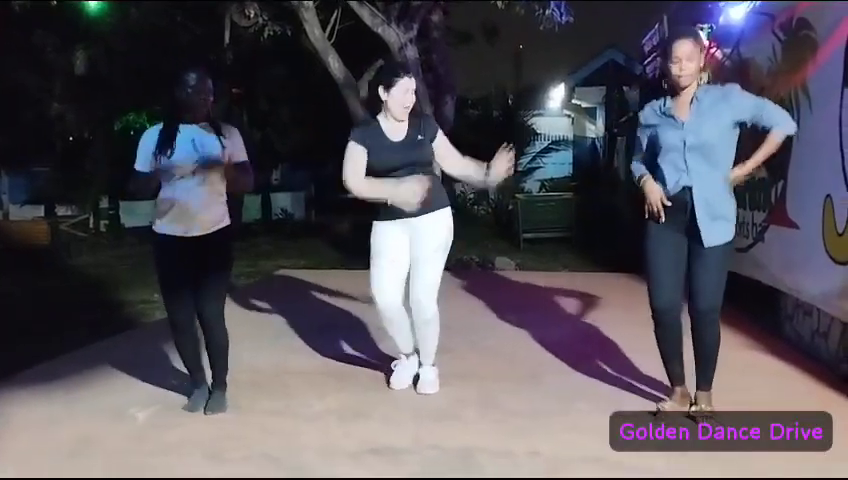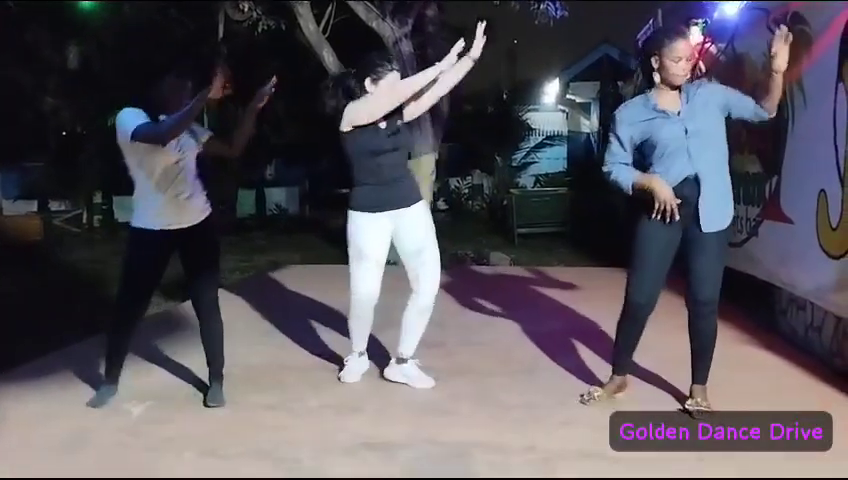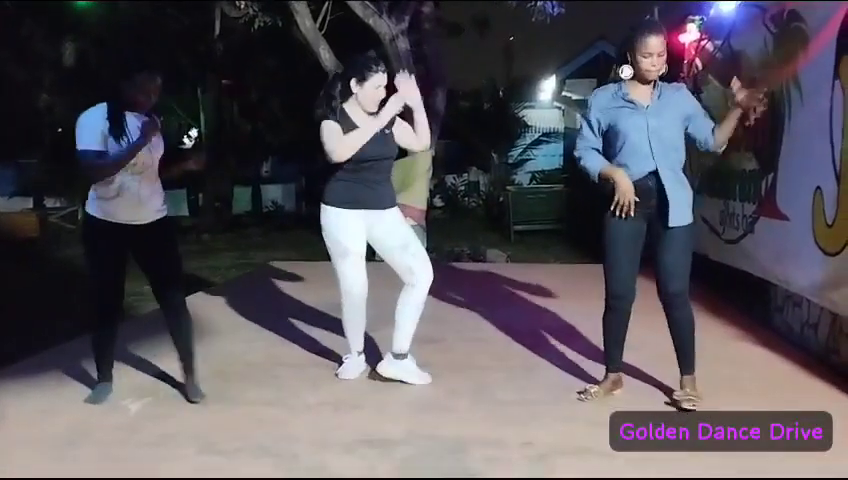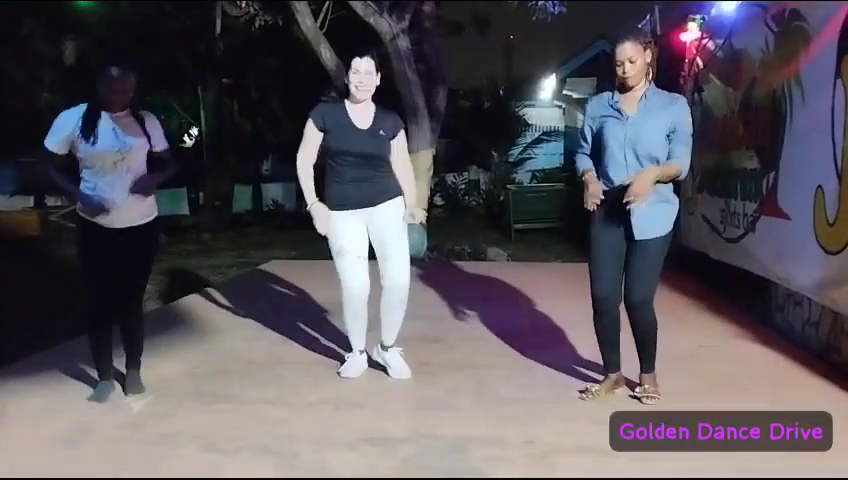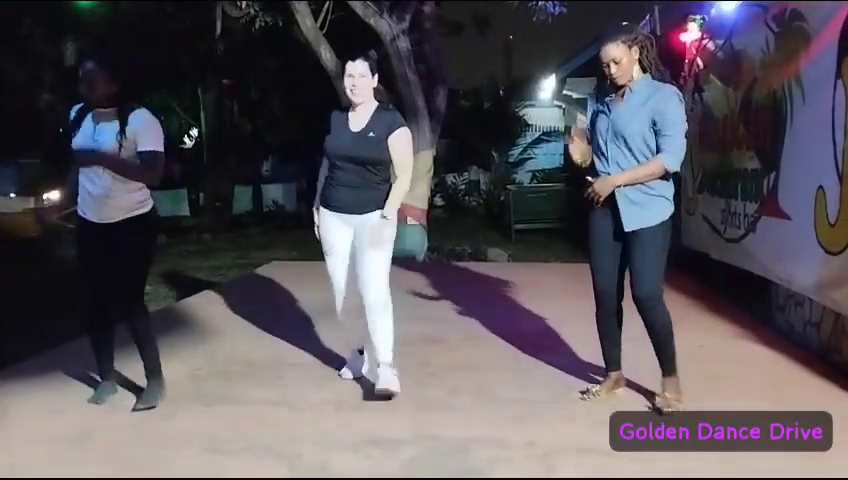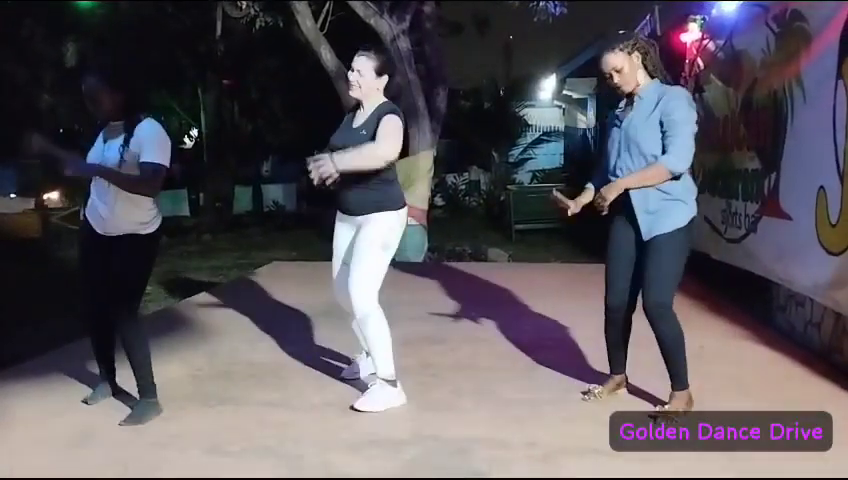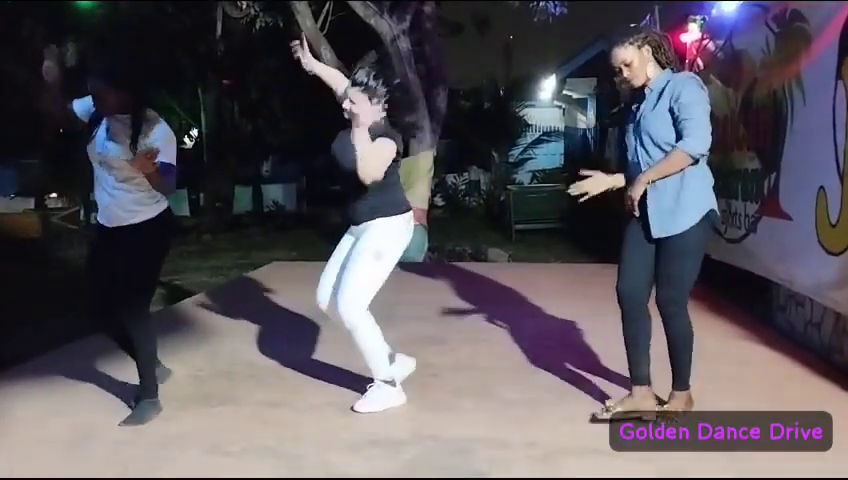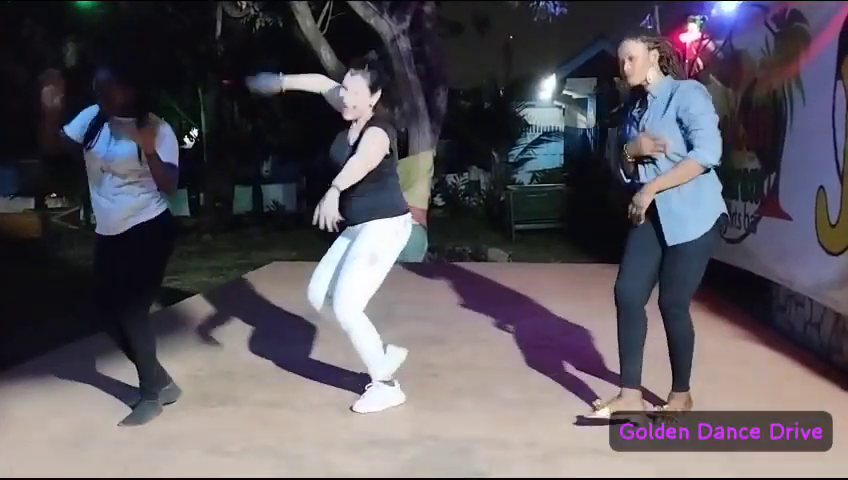
dt=0.3s
person 1, frame 1
left shoulder: (728, 98)
right shoulder: (651, 114)
left elbow: (783, 123)
right elbow: (640, 161)
left wrist: (743, 170)
right wrist: (646, 182)
left hip: (712, 218)
right hip: (666, 217)
left knee: (705, 309)
right knee: (664, 307)
left ankle: (703, 394)
right ankle: (678, 390)
person 1, frame 2
left shoulder: (708, 94)
right shoulder: (631, 113)
left elbow: (762, 111)
right elbow: (614, 167)
left wrist: (778, 71)
right wrist: (651, 183)
left hip: (708, 211)
right hip: (662, 210)
left knee: (703, 302)
right knee: (639, 299)
left ankle: (699, 389)
right ankle: (618, 377)
person 1, frame 3
left shoulder: (680, 97)
right shoulder: (603, 99)
left elbow: (712, 140)
right elbow: (585, 152)
left wrist: (737, 109)
right wrist: (615, 174)
left hip: (672, 204)
right hip: (627, 202)
left knee: (675, 292)
right knee: (618, 293)
left ankle: (687, 380)
right ankle: (612, 374)
person 1, frame 4
left shoulder: (673, 106)
right shoulder: (598, 106)
left elbow: (680, 162)
right elbow: (585, 153)
left wrist: (651, 175)
right wrist: (589, 179)
left hip: (652, 215)
right hip: (607, 212)
left knee: (638, 299)
right knee: (604, 296)
left ankle: (648, 374)
right ankle: (613, 374)
person 1, frame 5
left shoulder: (664, 96)
right shoulder: (601, 105)
left elbow: (670, 158)
left wrist: (616, 180)
right wrist: (581, 155)
left hip: (648, 210)
right hip: (604, 207)
left knee: (647, 294)
right knee: (606, 294)
left ankle: (670, 378)
right ankle: (614, 373)
person 1, frame 6
left shoulder: (673, 99)
right shoulder: (618, 114)
left elbow: (676, 161)
right elbow: (608, 171)
left wrist: (620, 185)
right wrist: (580, 201)
left hip: (668, 216)
right hip: (626, 216)
left knee: (656, 304)
right knee: (617, 302)
left ankle: (682, 393)
right ankle: (618, 376)
person 1, frame 7
left shoulder: (683, 86)
right shoulder: (639, 106)
left elbow: (695, 145)
left wrist: (643, 179)
right wrist: (609, 180)
left hip: (684, 211)
right hip: (645, 212)
left knee: (671, 302)
right knee: (629, 294)
left ankle: (682, 392)
right ankle: (641, 391)
person 1, frame 8
left shoulder: (687, 93)
right shoulder: (634, 113)
left elbow: (706, 155)
right elbow: (627, 174)
left wrist: (653, 188)
right wrist: (634, 151)
left hip: (692, 215)
right hip: (650, 215)
left knee: (674, 305)
right knee: (627, 296)
left ankle: (681, 394)
right ankle: (630, 393)
person 2, frame 1
left shoulder: (227, 134)
right shoulder: (154, 136)
left elbow: (246, 182)
right elbow: (140, 184)
left wrist: (222, 168)
right wrist: (158, 180)
left hip: (214, 237)
right hip: (170, 238)
left knee: (211, 315)
right knee: (180, 317)
left ankle: (219, 387)
right ankle: (198, 384)
person 2, frame 2
left shoulder: (189, 125)
right shoulder: (130, 118)
left elbow: (231, 149)
right elbow: (160, 136)
left wrist: (254, 107)
right wrist: (204, 98)
left hip: (198, 225)
right hip: (150, 229)
left knee: (207, 306)
right knee: (129, 306)
left ankle: (216, 381)
right ankle: (109, 381)
person 2, frame 3
left shoulder: (149, 124)
right shoulder: (94, 118)
right elbow: (97, 170)
left wrist: (183, 165)
right wrist: (141, 142)
left hip: (154, 222)
right hip: (106, 225)
left knee: (173, 299)
right knee: (108, 305)
left ankle: (189, 375)
right ankle: (104, 379)
person 2, frame 4
left shoulder: (146, 122)
right shoulder: (72, 120)
left elbow: (167, 164)
right elbow: (51, 167)
left wrist: (152, 179)
right wrist: (81, 198)
left hip: (140, 226)
right hip: (94, 227)
left knee: (129, 301)
right knee: (97, 302)
left ankle: (133, 369)
right ankle: (104, 377)
person 2, frame 5
left shoulder: (140, 120)
right shoulder: (79, 114)
left elbow: (153, 172)
left wrist: (103, 159)
right wrist: (63, 202)
left hip: (131, 222)
right hip: (90, 222)
left knee: (129, 301)
right knee: (96, 301)
left ankle: (155, 380)
right ankle: (107, 378)
person 2, frame 6
left shoulder: (149, 132)
right shoulder: (107, 130)
left elbow: (150, 185)
left wrist: (99, 171)
right wrist: (48, 149)
left hip: (135, 236)
right hip: (96, 231)
left knee: (122, 313)
right knee: (94, 308)
left ankle: (148, 398)
right ankle: (107, 381)
person 2, frame 7
left shoulder: (155, 129)
right shoulder: (96, 113)
left elbow: (167, 186)
right elbow: (61, 113)
left wrist: (148, 170)
right wrist: (52, 82)
left hip: (146, 228)
right hip: (108, 227)
left knee: (131, 309)
right knee: (101, 305)
left ankle: (149, 396)
right ankle: (152, 367)
person 2, frame 8
left shoulder: (158, 128)
right shoulder: (93, 118)
left elbow: (168, 185)
right elbow: (53, 145)
left wrist: (149, 153)
right wrist: (50, 110)
left hip: (147, 231)
right hip: (108, 233)
left knee: (132, 311)
right knee: (110, 311)
left ankle: (153, 394)
right ankle: (159, 379)
person 3, frame 1
left shoulder: (425, 125)
right shoulder: (363, 134)
left elbow: (452, 163)
right elbow: (353, 182)
left wrist: (487, 173)
right wrist: (394, 190)
left hip: (433, 217)
right hip: (390, 223)
left knee: (422, 298)
right knee: (385, 298)
left ankle: (429, 366)
right ankle: (408, 357)
person 3, frame 2
left shoulder: (397, 113)
right shoulder: (352, 113)
left elbow: (435, 92)
right elbow: (397, 94)
left wrist: (470, 56)
right wrist: (443, 64)
left hip: (411, 210)
right hip: (368, 215)
left knee: (427, 282)
right knee: (364, 294)
left ankle: (402, 361)
right ankle: (358, 356)
person 3, frame 3
left shoulder: (386, 120)
right shoulder: (332, 119)
left elbow: (421, 143)
right elbow: (339, 152)
left wrist: (415, 101)
right wrist: (383, 114)
left hip: (385, 213)
right hip: (342, 214)
left knee: (421, 274)
right knee: (354, 290)
left ankle: (397, 357)
right ankle: (355, 355)
person 3, frame 4
left shoulder: (390, 121)
right shoulder: (324, 114)
left elbow: (402, 168)
right elbow: (303, 161)
left wrist: (412, 203)
right wrist: (314, 205)
left hip: (386, 206)
right hip: (341, 212)
left knee: (397, 278)
right knee: (355, 287)
left ankle: (387, 347)
right ankle: (357, 351)
person 3, frame 5
left shoulder: (391, 121)
right shoulder: (336, 119)
left elbow: (404, 174)
left wrist: (388, 216)
right wrist: (316, 207)
left hip: (374, 215)
right hip: (334, 215)
left knee: (374, 288)
right knee: (342, 290)
left ankle: (385, 368)
right ankle: (357, 355)
person 3, frame 6
left shoulder: (390, 116)
right shoulder: (355, 115)
left elbow: (383, 155)
left wrist: (334, 162)
right wrist: (328, 167)
left hip: (382, 218)
right hip: (348, 216)
left knee: (361, 296)
right knee: (344, 292)
left ankle: (388, 385)
right ankle: (370, 353)
person 3, frame 7
left shoulder: (385, 136)
right shoulder: (358, 114)
left elbow: (369, 174)
right elbow: (338, 79)
left wrist: (361, 132)
right wrist: (309, 63)
left hip: (386, 226)
right hip: (360, 227)
left knee: (349, 305)
right knee: (326, 299)
left ankle: (388, 386)
right ankle: (391, 360)
person 3, frame 8
left shoulder: (378, 130)
right shoulder: (351, 114)
left elbow: (364, 162)
right elbow: (322, 82)
left wrist: (332, 193)
right wrist: (280, 81)
left hip: (382, 227)
right hip: (359, 227)
left knee: (345, 308)
right knee: (317, 296)
left ankle: (386, 385)
right ankle: (383, 353)
